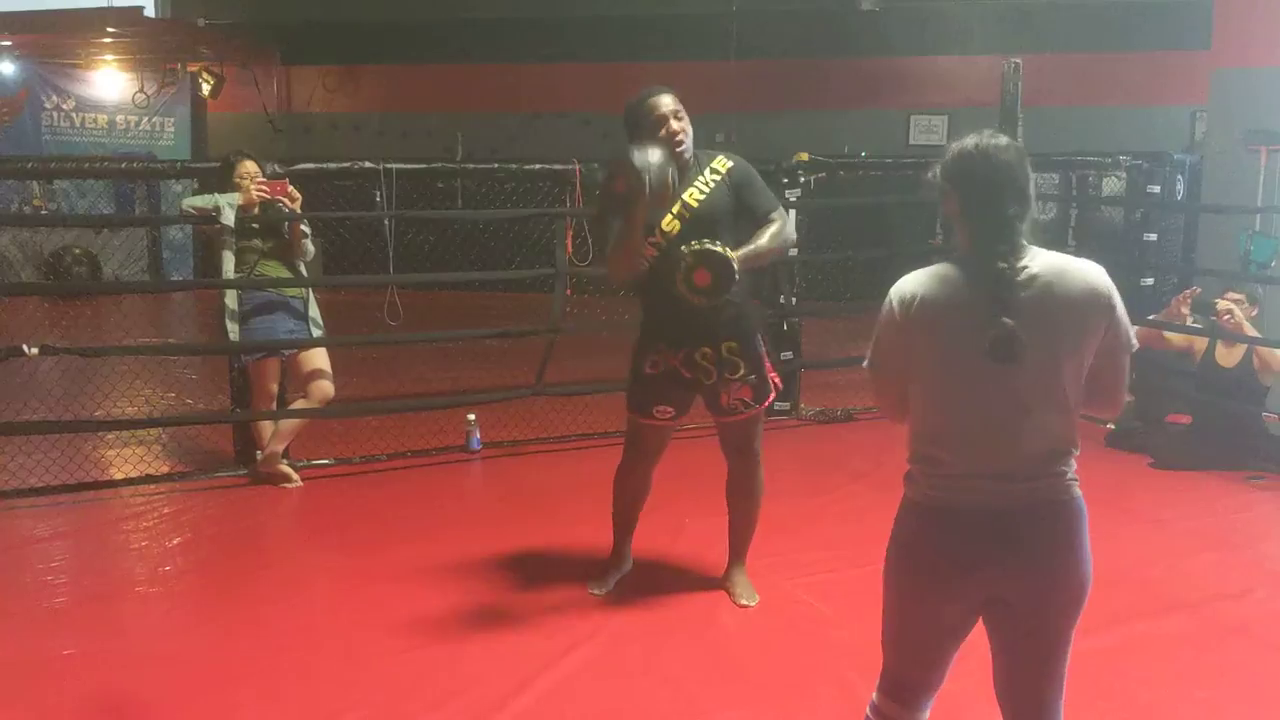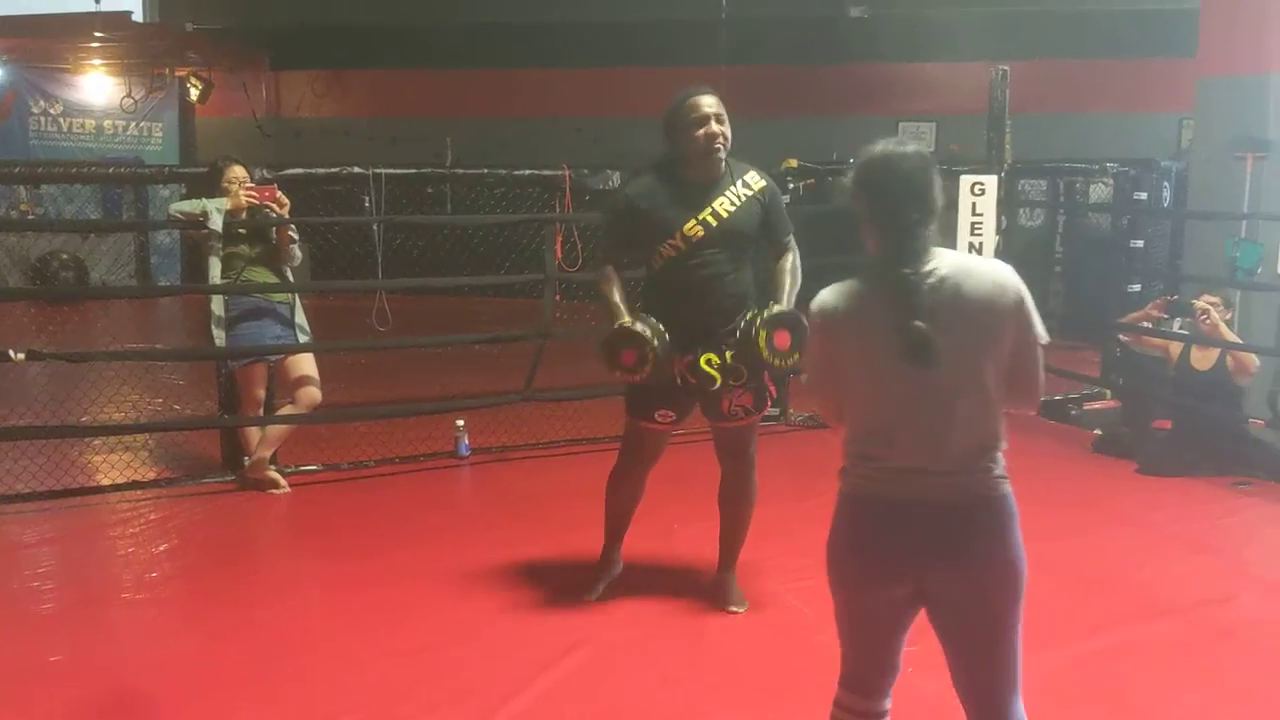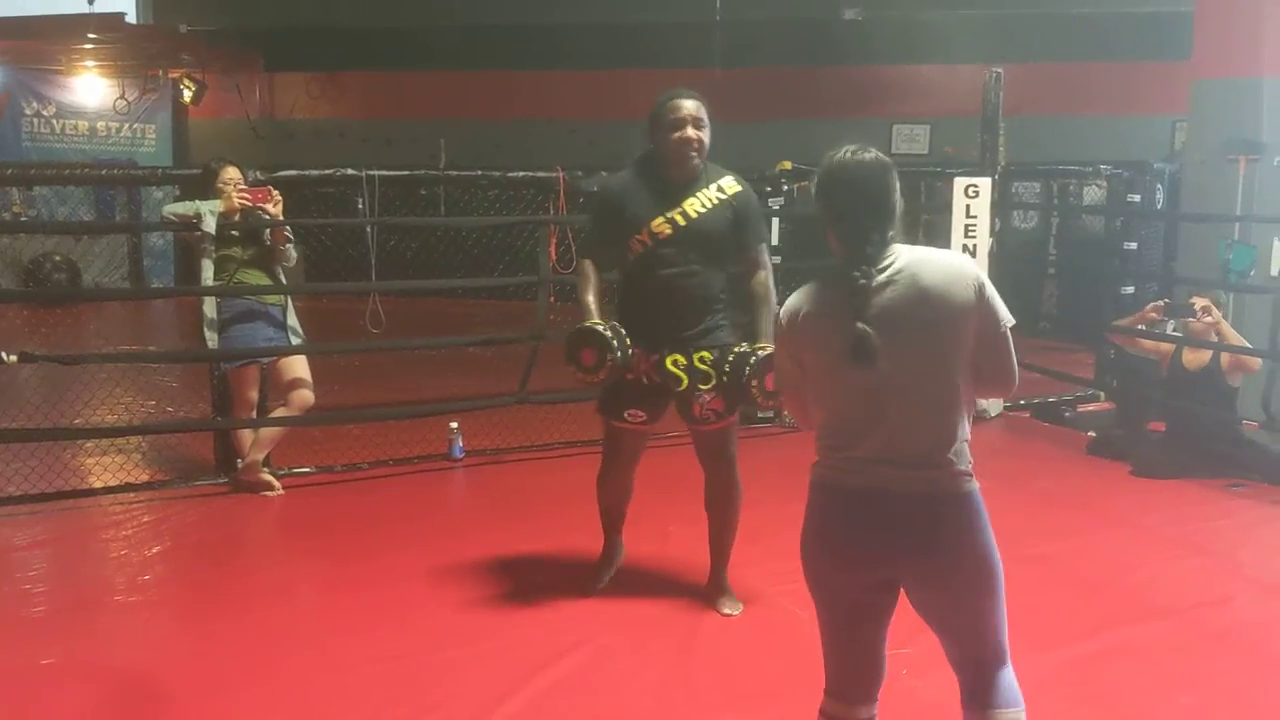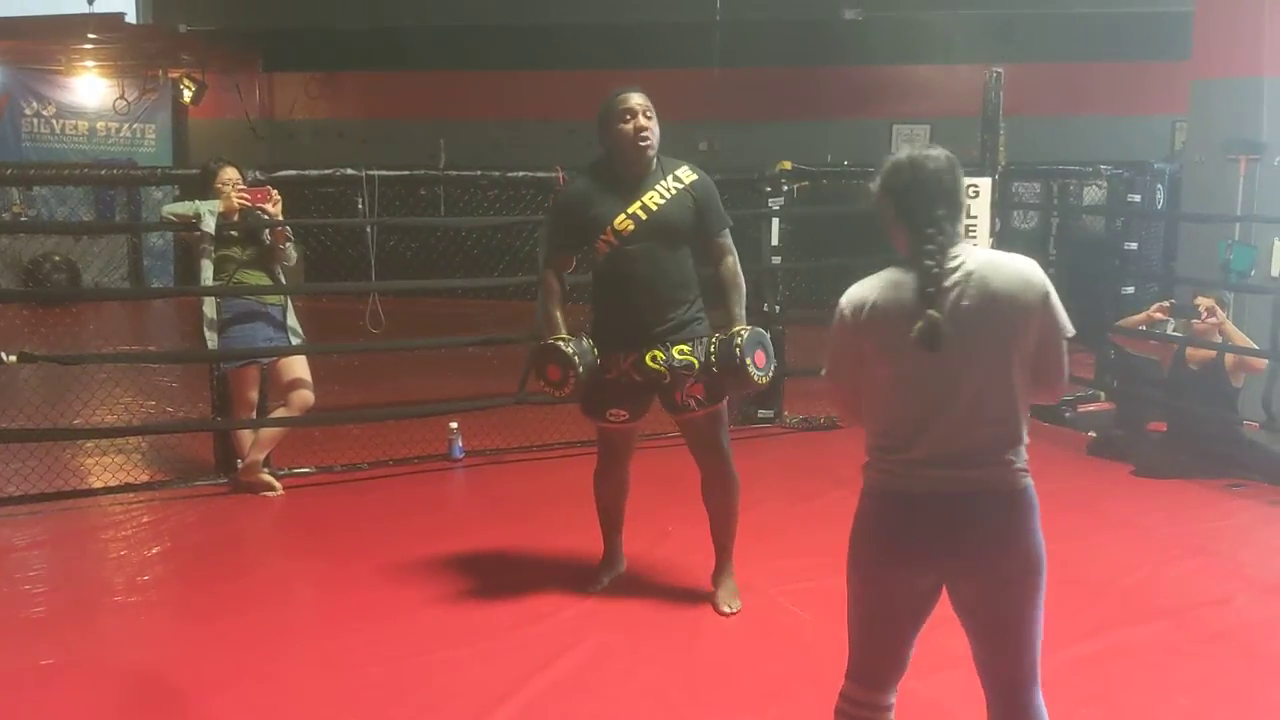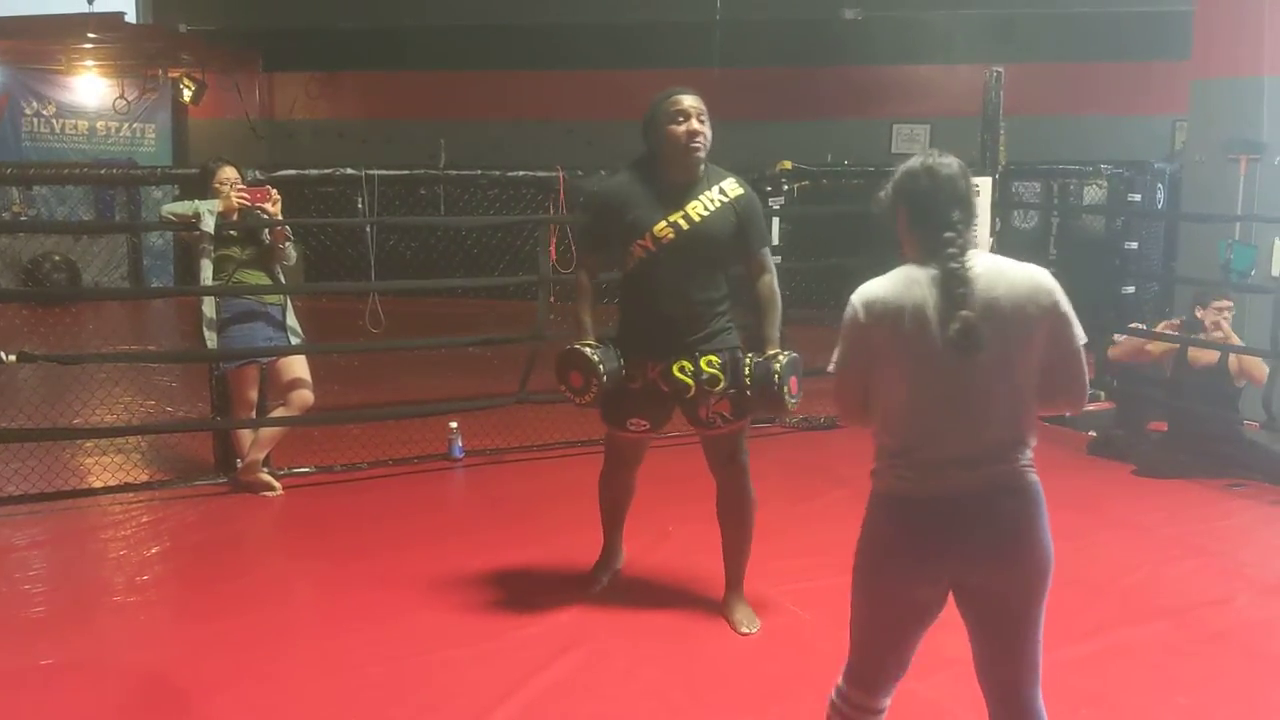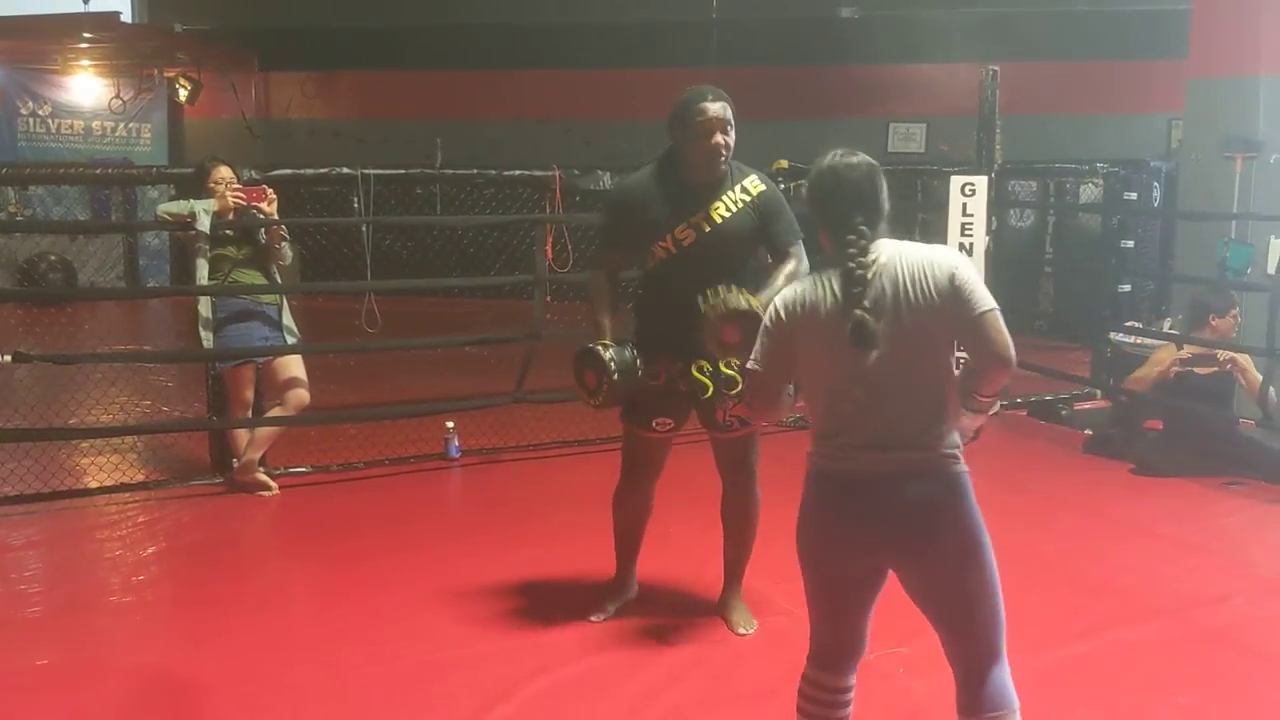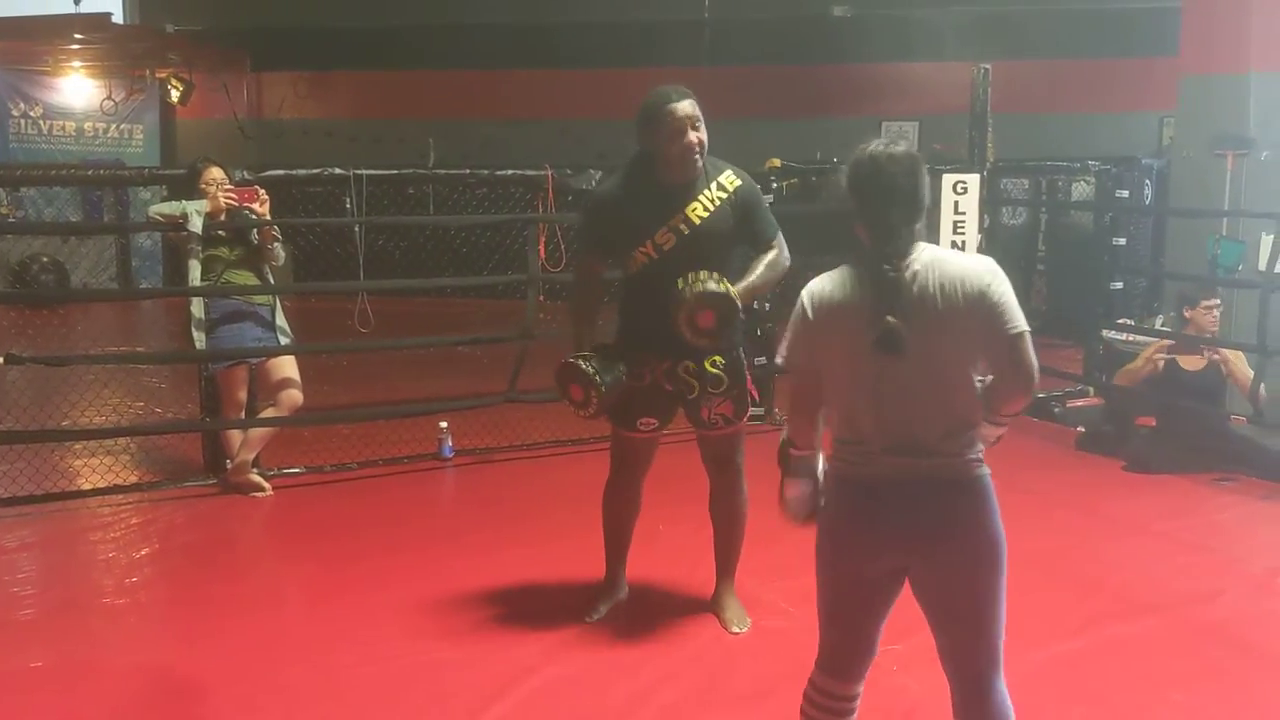
dt=0.4s
person 1, frame 1
left shoulder: (912, 296)
right shoulder: (1090, 286)
left elbow: (891, 405)
right elbow: (1109, 400)
left hip: (939, 527)
right hip: (1046, 529)
person 1, frame 2
left shoulder: (834, 308)
right shoulder: (1000, 284)
left elbow: (832, 410)
right elbow: (1027, 394)
left hip: (873, 522)
right hip: (976, 519)
person 1, frame 3
left shoulder: (801, 310)
right shoulder: (961, 276)
left elbow: (803, 412)
right elbow: (1002, 379)
left hip: (844, 516)
right hip: (943, 513)
right knee: (987, 670)
person 1, frame 4
left shoulder: (862, 301)
right shoulder: (1026, 279)
left elbow: (851, 408)
right elbow: (1050, 385)
left hip: (897, 514)
right hip: (1000, 514)
person 1, frame 5
left shoulder: (874, 301)
right shoulder: (1033, 286)
left elbow: (853, 409)
right elbow: (1069, 392)
left hip: (906, 518)
right hip: (1007, 514)
person 1, frame 6
left shoulder: (794, 302)
right shoulder: (943, 266)
left elbow: (760, 401)
right elbow: (998, 360)
right wrist: (969, 411)
left hip: (837, 502)
right hip: (932, 496)
left knee: (832, 658)
right knee: (982, 664)
person 1, frame 7
left shoulder: (822, 295)
right shoulder: (977, 277)
left elbow: (803, 406)
right elbow: (1020, 383)
left wrist: (800, 463)
right wrist: (981, 422)
left hip: (859, 505)
right hip: (955, 504)
left knee: (840, 664)
person 2, frame 1
left shoulder: (729, 170)
right shoulder: (622, 193)
left elbow: (782, 229)
right elbow: (622, 272)
left wrist: (739, 258)
right wrist: (636, 211)
left hip: (733, 341)
right hip: (664, 345)
left knee: (744, 454)
right knee: (639, 454)
left ankle: (736, 566)
right ankle: (620, 556)
person 2, frame 2
left shoulder: (757, 186)
right shoulder: (642, 194)
left elbow: (786, 251)
right elbow: (610, 263)
left wrist: (783, 308)
right wrist: (621, 314)
left hip: (736, 348)
right hip: (664, 349)
left knee: (739, 460)
right knee: (635, 457)
left ankle: (726, 572)
right ankle: (610, 558)
person 2, frame 3
left shoulder: (734, 192)
right shoulder: (619, 190)
left elbow: (759, 269)
right elbow: (592, 259)
left wrist: (765, 341)
right wrist: (592, 318)
left hip: (708, 347)
right hip: (637, 348)
left knee: (721, 462)
right knee: (619, 457)
left ankle: (719, 577)
right ankle: (611, 549)
person 2, frame 4
left shoulder: (691, 182)
right shoulder: (579, 195)
left elbow: (724, 255)
right elbow: (555, 269)
left wrist: (739, 325)
right wrist: (557, 332)
left hip: (687, 340)
right hip: (616, 348)
left knee: (715, 454)
right knee: (613, 455)
left ankle: (724, 571)
right ankle: (613, 555)
person 2, frame 5
left shoulder: (736, 195)
right shoulder: (617, 194)
left elbow: (762, 273)
right elbow: (588, 269)
left wrist: (772, 347)
right wrist: (587, 340)
left hip: (714, 353)
right hip: (640, 354)
left knee: (733, 469)
right knee: (621, 462)
left ankle: (734, 590)
right ankle: (611, 549)
person 2, frame 6
left shoulder: (759, 191)
right shoulder: (637, 193)
left elbow: (797, 262)
right elbow: (607, 270)
left wrist: (758, 304)
right wrist: (605, 338)
right hip: (658, 355)
left knee: (740, 471)
right knee: (637, 472)
left ankle: (732, 591)
right ankle: (624, 580)
person 2, frame 7
left shoulder: (734, 186)
right shoulder: (613, 198)
left elbow: (777, 252)
right elbow: (589, 277)
left wrist: (736, 293)
right wrist: (584, 348)
left hip: (716, 354)
right hip: (643, 355)
left knee: (726, 468)
right knee: (626, 469)
left ankle: (726, 588)
right ankle: (614, 580)
person 3, frame 1
left shoulder: (277, 214)
right shoulder: (226, 219)
left elbow: (305, 253)
right elbow: (187, 205)
left wrist: (296, 216)
right wrist: (238, 201)
left hip: (298, 308)
right hip: (260, 308)
left knee: (322, 389)
right knee: (266, 394)
left ankle: (270, 456)
right ankle: (271, 461)
person 3, frame 2
left shoulder: (265, 219)
right shoulder: (214, 225)
left elbow: (292, 258)
right elbow: (175, 210)
left wrist: (284, 221)
right wrist: (227, 206)
left hip: (285, 313)
right hip: (246, 313)
left knee: (309, 395)
right knee: (253, 400)
left ankle: (258, 462)
right ankle: (259, 466)
person 3, frame 3
right shoulder: (207, 226)
left elbow: (287, 258)
right elbow: (168, 212)
left wrist: (277, 220)
right wrist: (220, 208)
left hip: (278, 315)
right hip: (239, 316)
left knee: (302, 397)
right knee: (246, 402)
left ankle: (251, 464)
right ankle: (251, 468)
person 3, frame 4
right shoulder: (206, 227)
left elbow: (287, 258)
right elbow: (167, 212)
left wrist: (277, 220)
right wrist: (219, 208)
left hip: (277, 315)
right hip: (238, 316)
left knee: (302, 397)
right knee: (246, 403)
left ankle: (251, 465)
right ankle: (251, 469)
person 3, frame 5
right shoulder: (206, 226)
left elbow: (287, 258)
right elbow: (167, 211)
left wrist: (276, 219)
right wrist: (219, 207)
left hip: (277, 315)
right hip: (238, 316)
left knee: (302, 396)
right knee: (246, 403)
left ankle: (251, 464)
right ankle: (251, 468)
person 3, frame 6
right shoulder: (202, 226)
left elbow: (283, 258)
right elbow: (163, 211)
left wrist: (272, 219)
right wrist: (215, 207)
left hip: (273, 315)
right hip: (234, 315)
left knee: (298, 396)
right knee: (242, 402)
left ankle: (247, 465)
right ankle: (247, 469)
person 3, frame 7
left shoulder: (244, 222)
right shoulder: (193, 227)
left elbow: (276, 258)
right elbow: (155, 212)
left wrist: (265, 220)
right wrist: (206, 208)
left hip: (266, 316)
right hip: (227, 317)
left knee: (291, 398)
right knee: (235, 403)
left ankle: (241, 465)
right ankle: (241, 470)
person 4, frame 1
left shoulder: (1259, 351)
right shoulder: (1201, 342)
right elbow: (1144, 339)
left wrist: (1242, 323)
right wrist: (1171, 314)
left hip: (1248, 443)
right hip: (1201, 437)
person 4, frame 2
left shoulder: (1233, 354)
right shoulder: (1176, 346)
left elbow: (1252, 367)
right elbow: (1122, 331)
left wrist: (1217, 324)
right wrist: (1146, 314)
left hip: (1231, 445)
right hip: (1184, 441)
person 4, frame 3
left shoulder: (1227, 355)
right shoulder: (1168, 348)
left elbow: (1254, 364)
right elbow: (1114, 334)
left wrist: (1220, 323)
right wrist: (1143, 317)
left hip: (1224, 445)
right hip: (1177, 443)
left knee: (1271, 466)
person 4, frame 4
left shoulder: (1231, 355)
right shoulder: (1171, 349)
left elbow: (1260, 364)
right elbow: (1117, 334)
left wrist: (1224, 323)
right wrist: (1148, 317)
left hip: (1226, 444)
right hip: (1179, 442)
left knee: (1273, 466)
right knee: (1140, 457)
person 4, frame 5
left shoulder: (1235, 356)
right shoulder: (1173, 349)
left elbow: (1265, 380)
right elbow: (1114, 354)
left wrist: (1230, 337)
right wrist: (1154, 336)
left hip: (1228, 444)
right hip: (1181, 442)
right knee: (1145, 458)
person 4, frame 6
left shoulder: (1235, 357)
right shoulder: (1170, 352)
right elbow: (1128, 391)
left wrist: (1244, 369)
right wrist: (1163, 370)
left hip: (1225, 442)
right hip: (1179, 441)
right knee: (1146, 456)
person 4, frame 7
left shoulder: (1226, 352)
right shoulder: (1163, 348)
left elbow: (1259, 399)
right elbow: (1117, 386)
left wrist: (1227, 361)
right wrist: (1149, 359)
left hip: (1216, 439)
right hip: (1170, 439)
right knee: (1138, 455)
